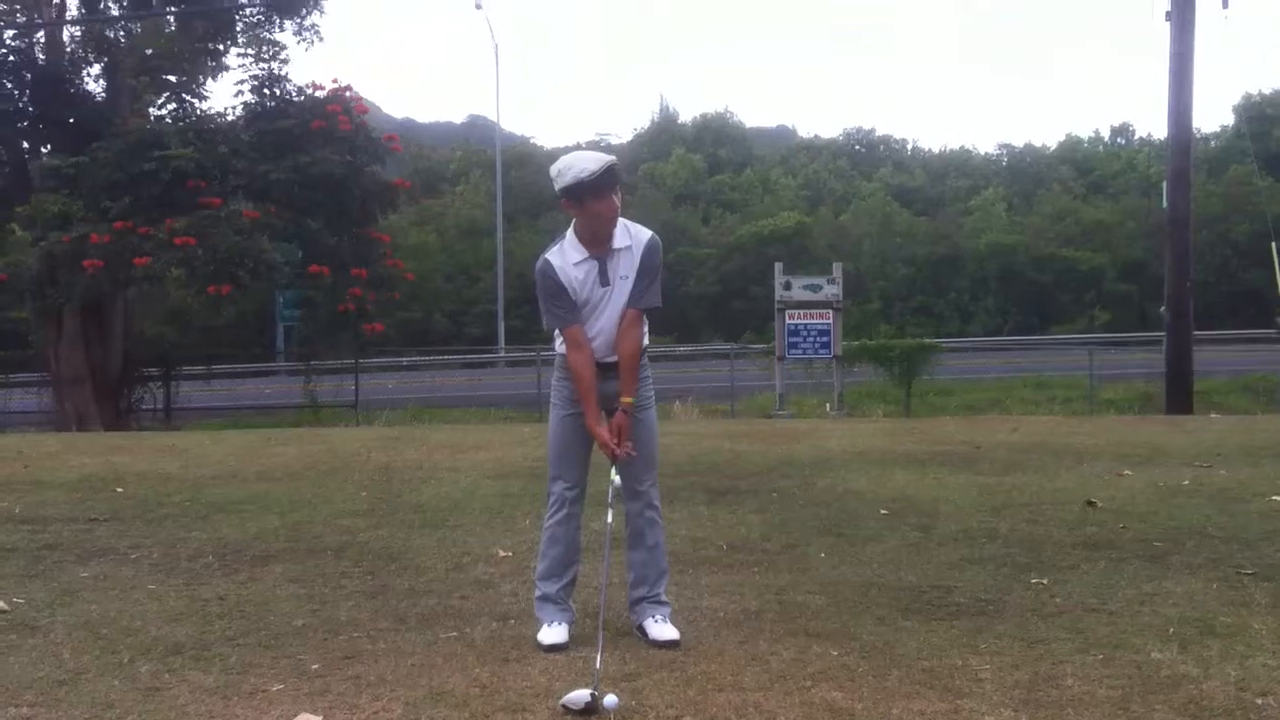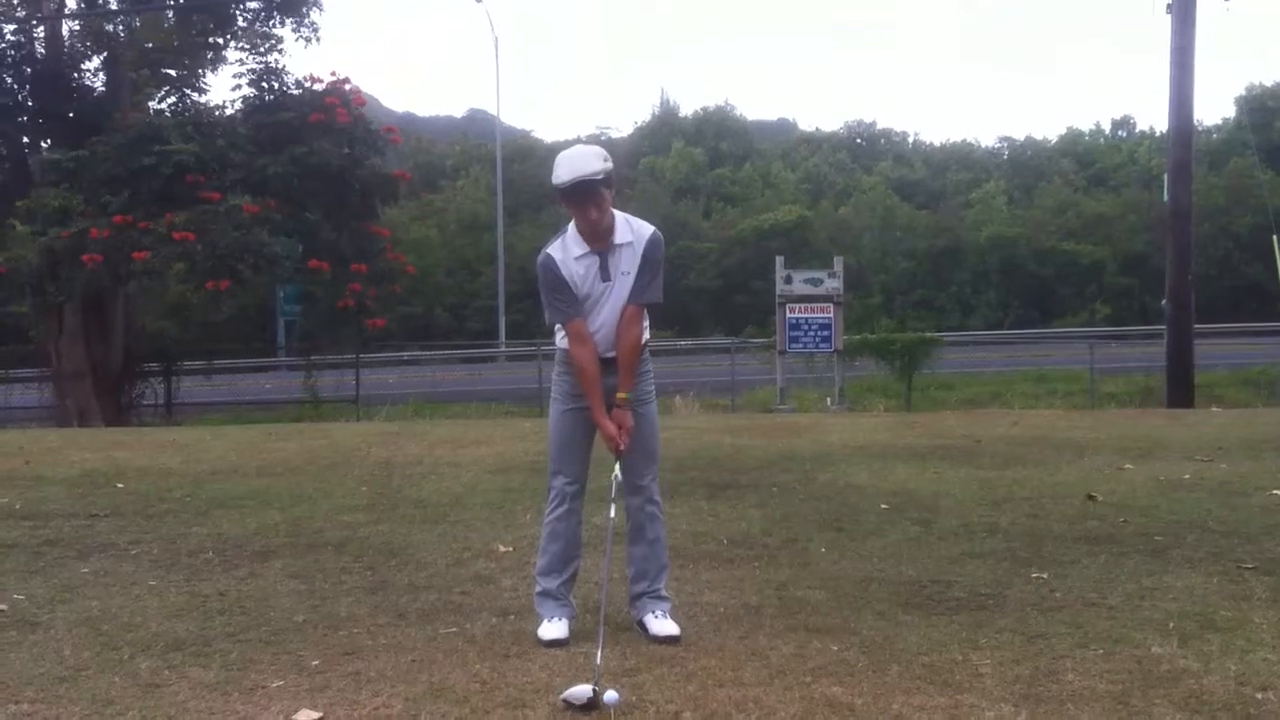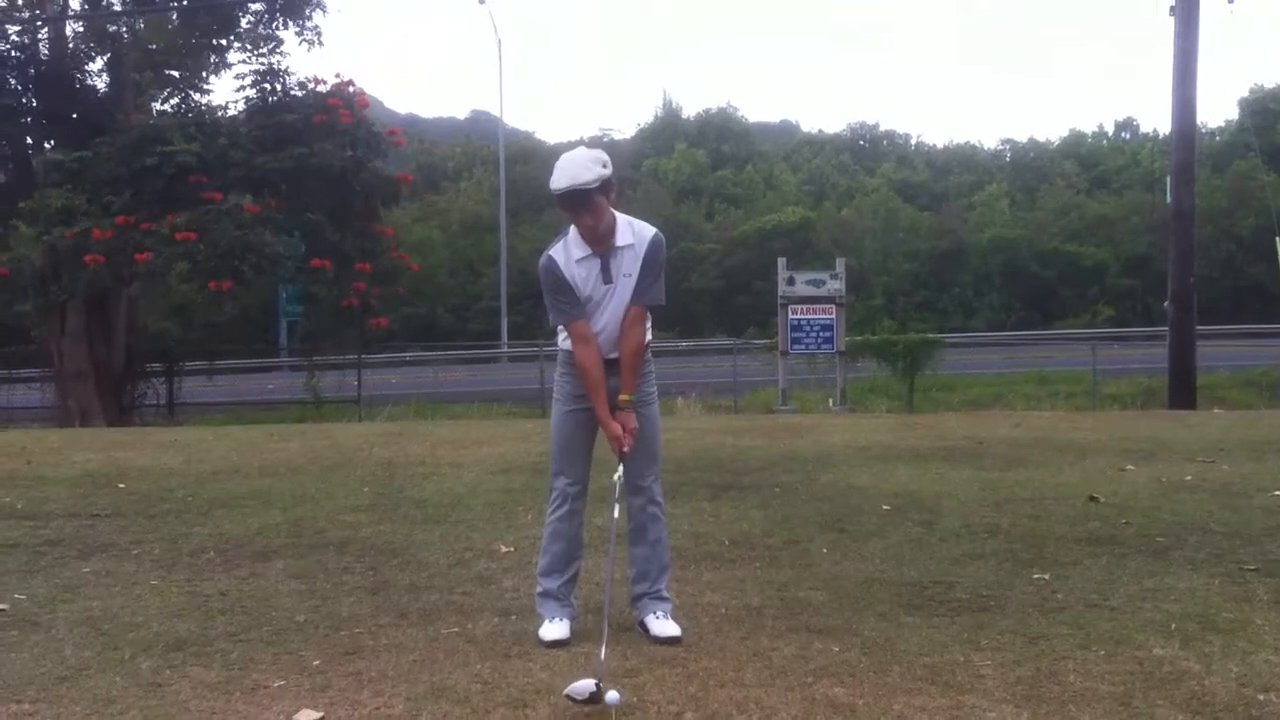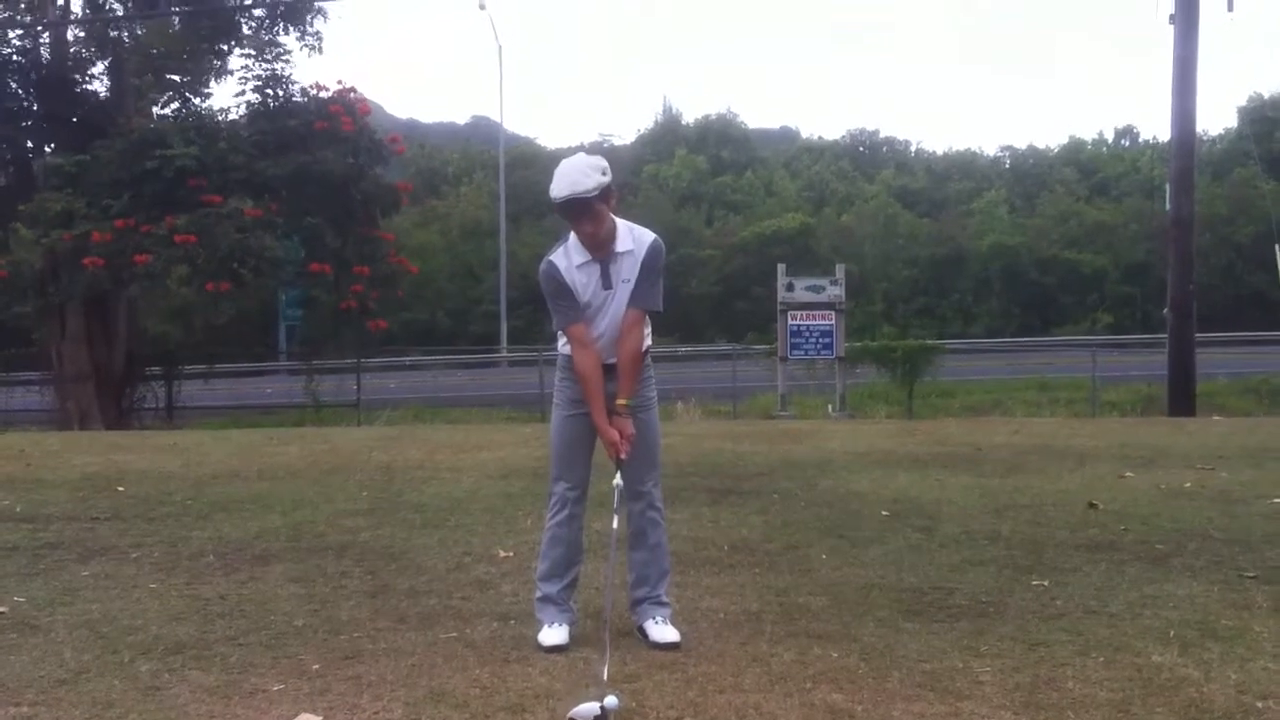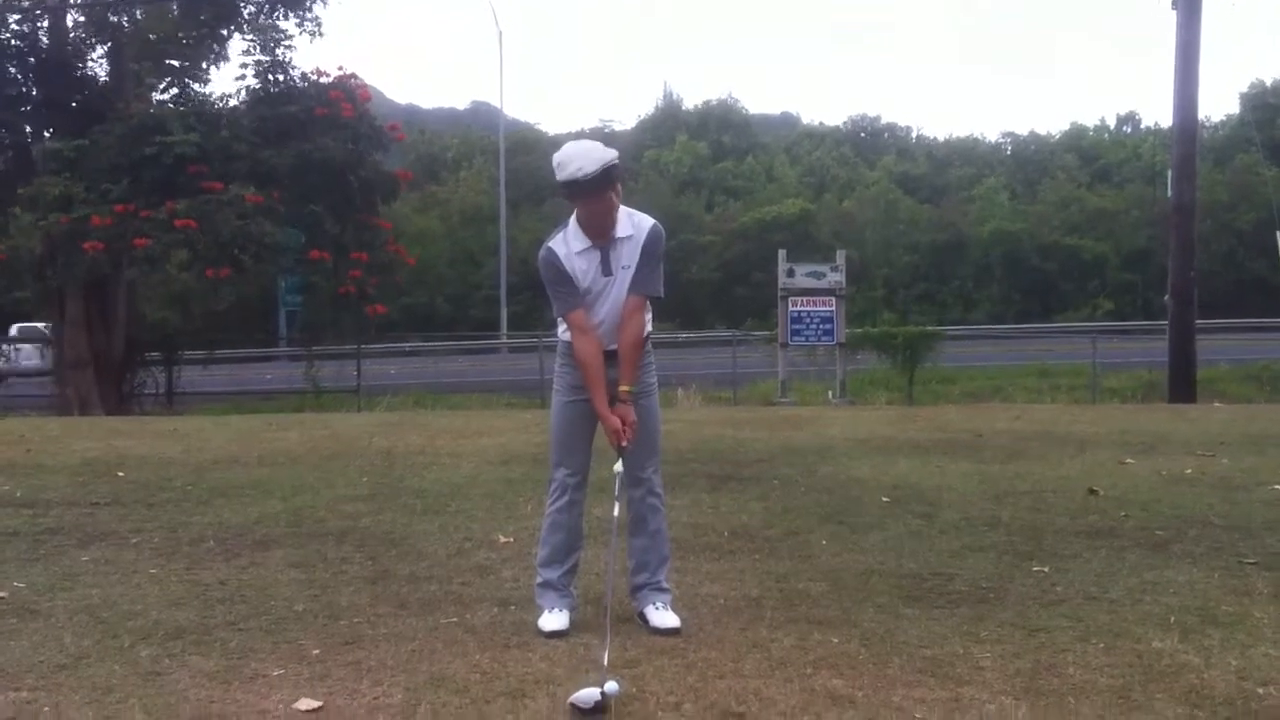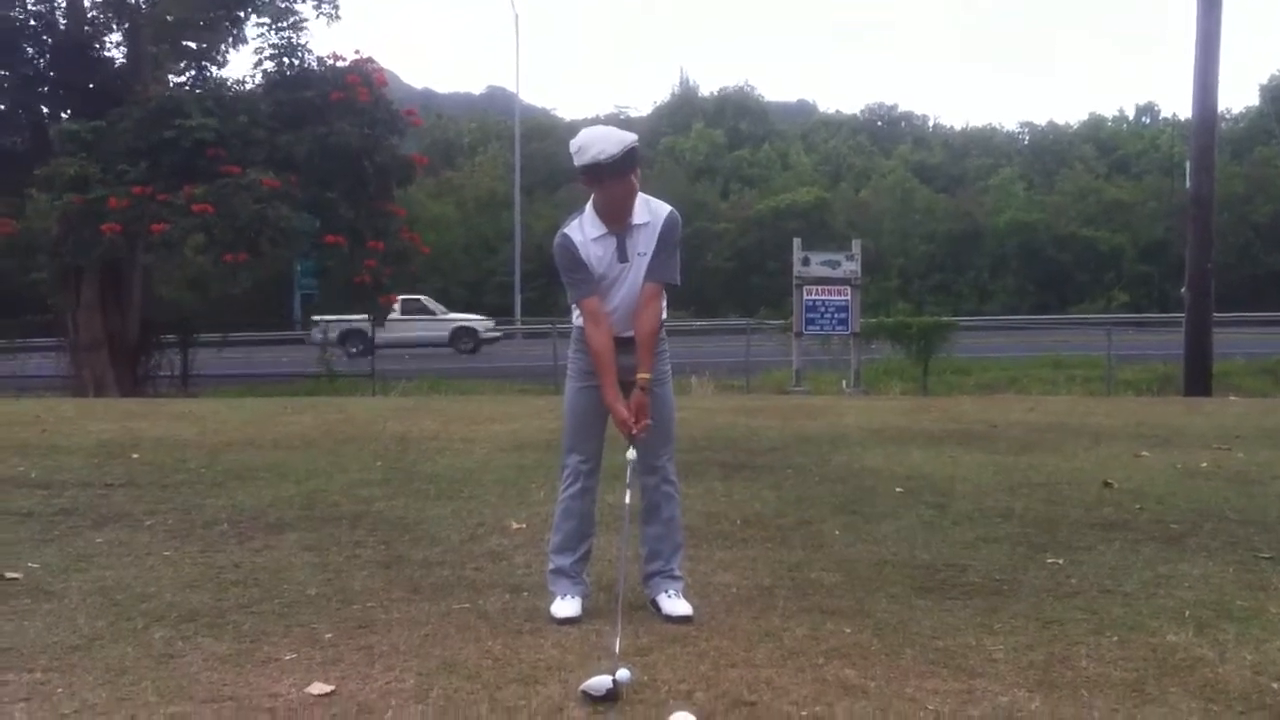
dt=0.4s
person 1, frame 1
left shoulder: (645, 246)
right shoulder: (552, 266)
left elbow: (630, 329)
right elbow: (576, 348)
left wrist: (624, 407)
right wrist: (595, 423)
left hip: (630, 374)
right hip: (574, 378)
left knee: (643, 493)
right knee: (564, 494)
left ankle: (650, 607)
right ankle: (554, 609)
person 1, frame 2
left shoulder: (646, 241)
right shoulder: (553, 260)
left elbow: (630, 326)
right elbow: (579, 341)
left wrist: (623, 403)
right wrist: (600, 416)
left hip: (632, 368)
right hip: (574, 372)
left knee: (643, 488)
right knee: (565, 488)
left ankle: (651, 602)
right ankle: (554, 605)
person 1, frame 3
left shoulder: (648, 243)
right shoulder: (555, 262)
left elbow: (634, 328)
right elbow: (583, 343)
left wrist: (626, 405)
right wrist: (605, 417)
left hip: (634, 370)
right hip: (577, 374)
left knee: (645, 489)
right knee: (566, 489)
left ankle: (652, 602)
right ankle: (555, 605)
person 1, frame 4
left shoulder: (647, 248)
right shoulder: (556, 267)
left elbow: (632, 332)
right elbow: (582, 347)
left wrist: (623, 410)
right wrist: (602, 423)
left hip: (634, 375)
right hip: (576, 378)
left knee: (645, 494)
right knee: (566, 494)
left ankle: (652, 608)
right ankle: (554, 610)
person 1, frame 5
left shoulder: (647, 234)
right shoulder: (555, 254)
left elbow: (633, 318)
right elbow: (582, 334)
left wrist: (625, 397)
right wrist: (603, 409)
left hip: (634, 361)
right hip: (576, 365)
left knee: (645, 480)
right knee: (566, 480)
left ankle: (652, 593)
right ankle: (554, 595)
person 1, frame 6
left shoulder: (664, 221)
right shoulder: (570, 240)
left elbow: (650, 306)
right elbow: (596, 321)
left wrist: (642, 384)
right wrist: (613, 399)
left hip: (648, 349)
right hip: (591, 352)
left knee: (659, 468)
right knee: (579, 467)
left ankle: (664, 582)
right ankle: (567, 582)
